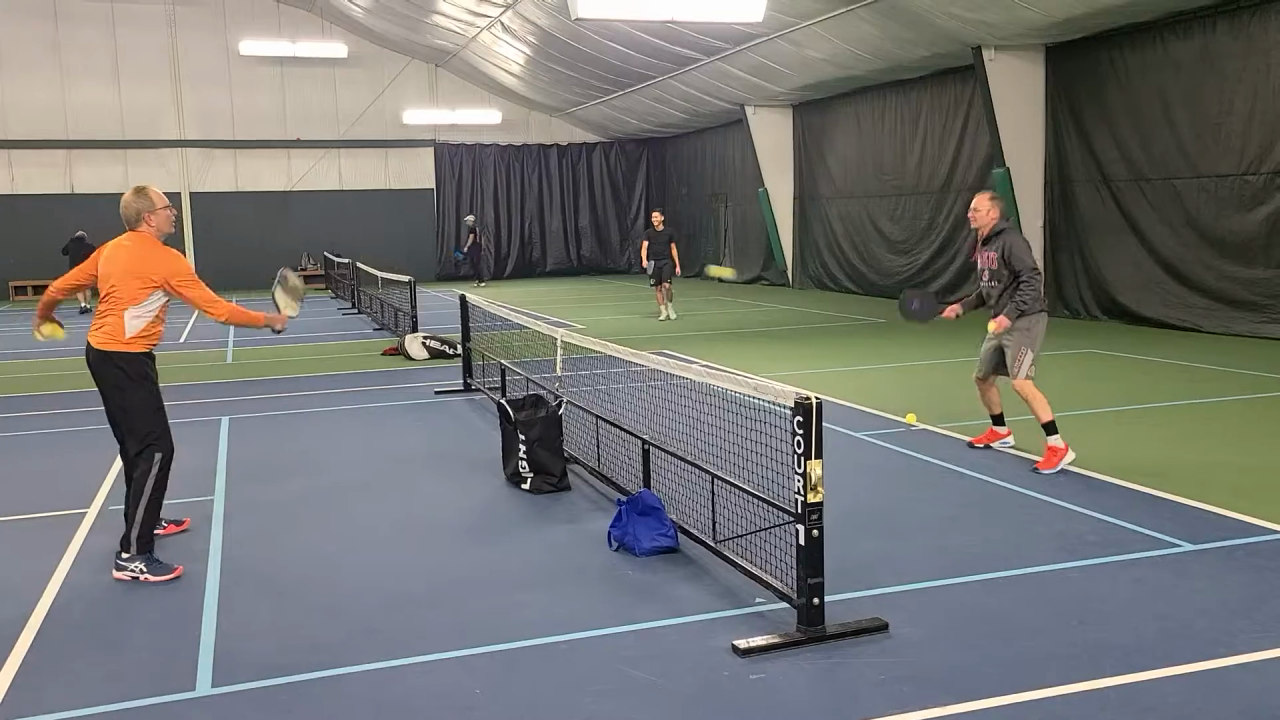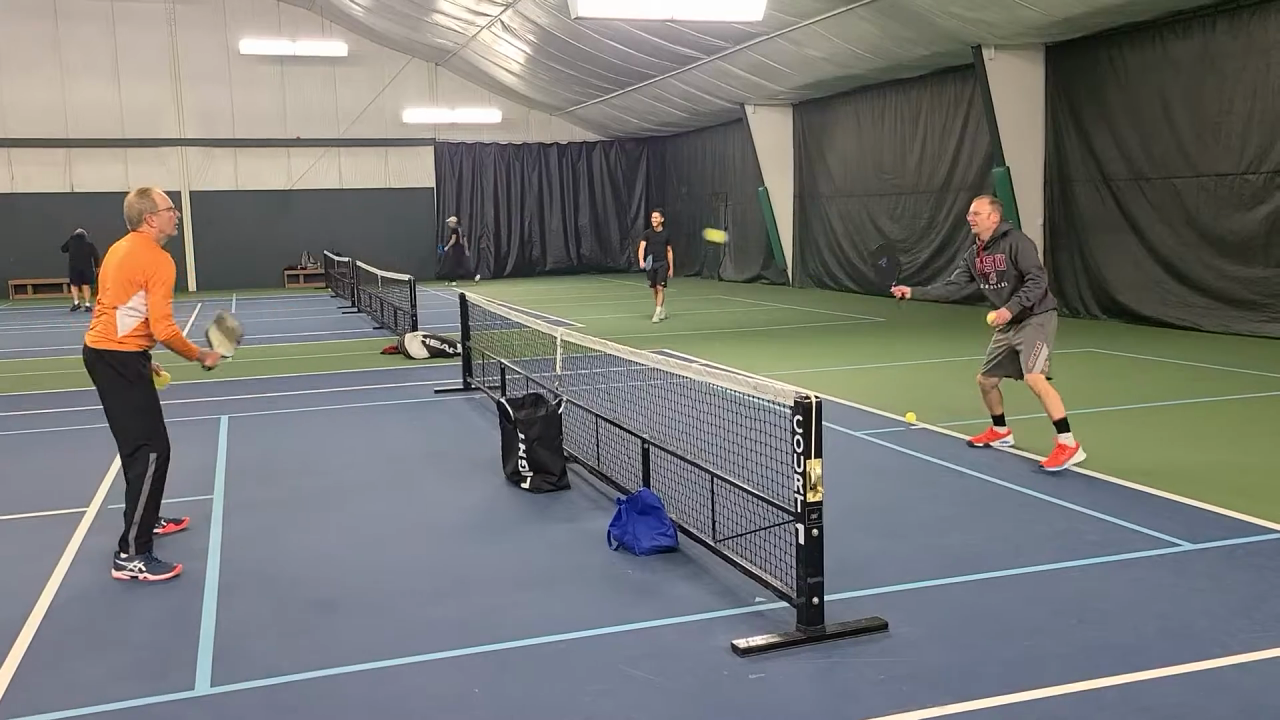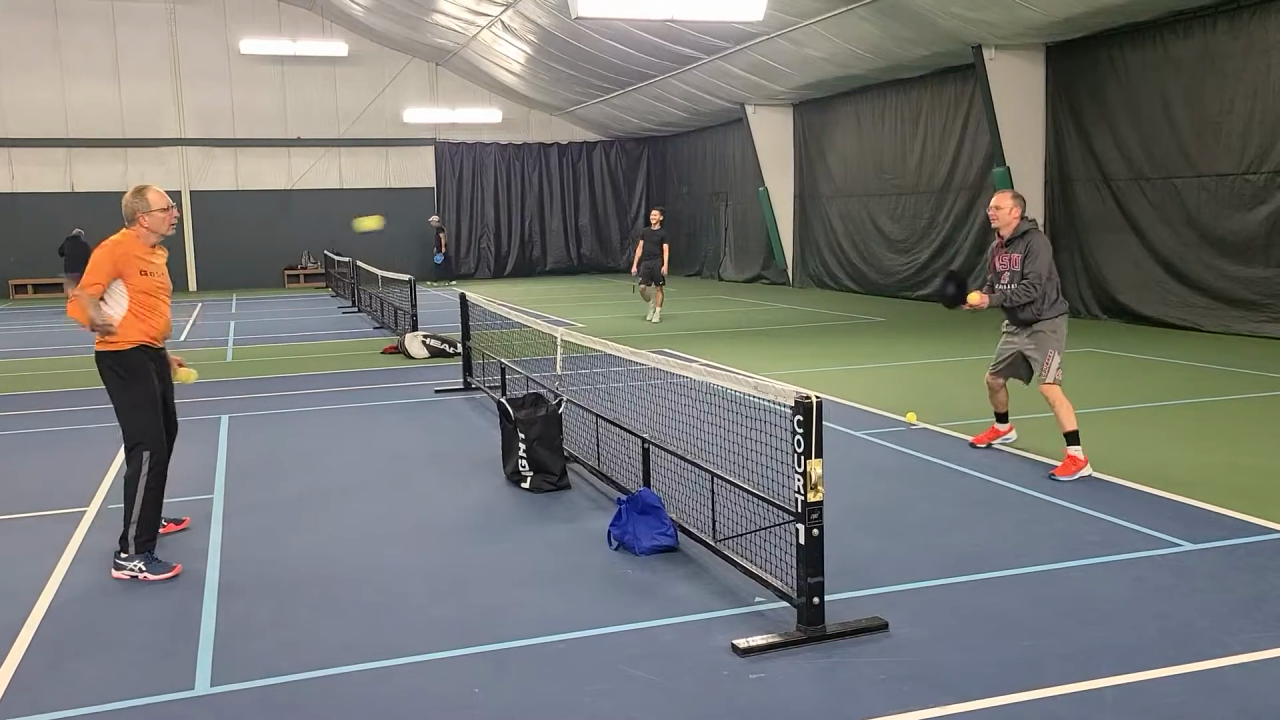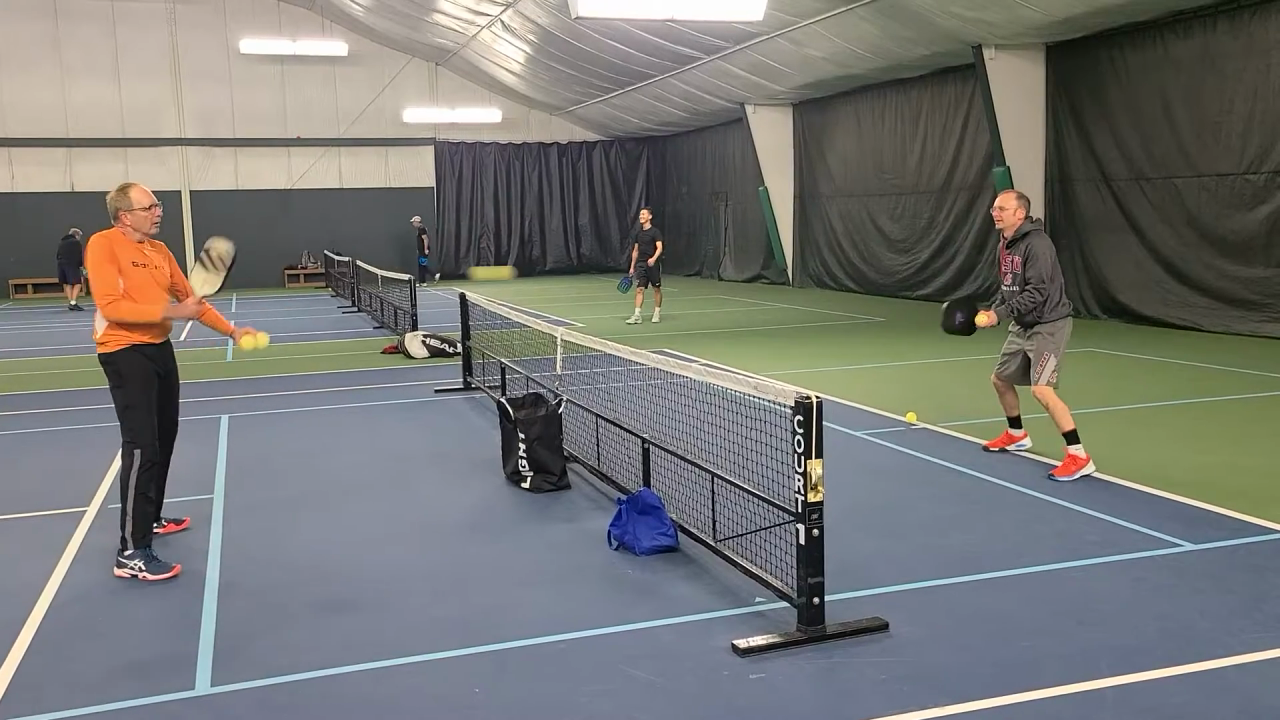
dt=0.3s
person 1, frame 1
left shoulder: (110, 249)
right shoulder: (166, 259)
left elbow: (61, 288)
right elbow: (215, 309)
left wrist: (43, 315)
right wrist: (269, 320)
left hip: (104, 353)
right hip: (127, 359)
left knee: (137, 444)
right knee: (155, 450)
left ankle: (145, 519)
right ankle: (132, 555)
person 1, frame 2
left shoulder: (123, 249)
right shoulder: (157, 259)
right elbow: (163, 328)
right wrist: (200, 355)
left hip: (107, 353)
right hip: (121, 358)
left knee: (138, 445)
right knee: (151, 450)
left ankle: (145, 518)
right ankle: (131, 555)
person 1, frame 3
left shoulder: (157, 253)
right shoulder: (116, 248)
right elbow: (81, 297)
left wrist: (166, 354)
right wrist: (93, 318)
left hip: (151, 354)
right hip: (123, 356)
left knee: (163, 436)
right knee: (146, 448)
left ankle: (148, 518)
right ankle: (130, 555)
person 1, frame 4
left shoulder: (158, 250)
right shoulder: (103, 243)
left elbow: (189, 298)
right elbow: (112, 307)
left wrist: (231, 330)
right wrist: (172, 312)
left hip: (159, 351)
right hip: (125, 354)
left knee: (164, 438)
right knee: (142, 446)
left ankle: (150, 517)
right ankle: (132, 553)
person 2, frame 1
left shoulder: (1012, 241)
right shoulder: (982, 246)
left elbow: (1032, 282)
left wrist: (1008, 315)
right wrist: (961, 305)
left hip: (1025, 324)
right hip: (1001, 325)
left knee: (1022, 383)
right knee: (983, 377)
left ankle: (1057, 446)
right ankle: (999, 431)
person 2, frame 2
left shoulder: (1016, 241)
right shoulder: (974, 254)
left elbow: (1038, 279)
right elbow: (954, 287)
left wrist: (1011, 308)
right wrist: (912, 292)
left hip: (1037, 319)
right hip: (1008, 324)
left knee: (1035, 379)
right knee: (986, 379)
left ankle: (1068, 444)
right ankle: (1001, 431)
person 2, frame 3
left shoulder: (1035, 242)
right shoulder: (996, 247)
left elbow: (1032, 288)
right elbow: (993, 284)
left wrist: (990, 299)
right wrist: (980, 298)
left hip: (1046, 324)
right hip: (1015, 326)
left knee: (1049, 388)
right knee: (994, 379)
left ankle: (1077, 457)
right ankle: (1002, 428)
person 2, frame 4
left shoulder: (1036, 243)
right shoulder: (1004, 246)
left elbow: (1037, 292)
left wrist: (1000, 313)
right wrist: (993, 310)
left hip: (1049, 326)
right hip: (1022, 326)
left knee: (1041, 390)
right knee: (1001, 380)
left ankle: (1078, 456)
right ankle: (1016, 435)
